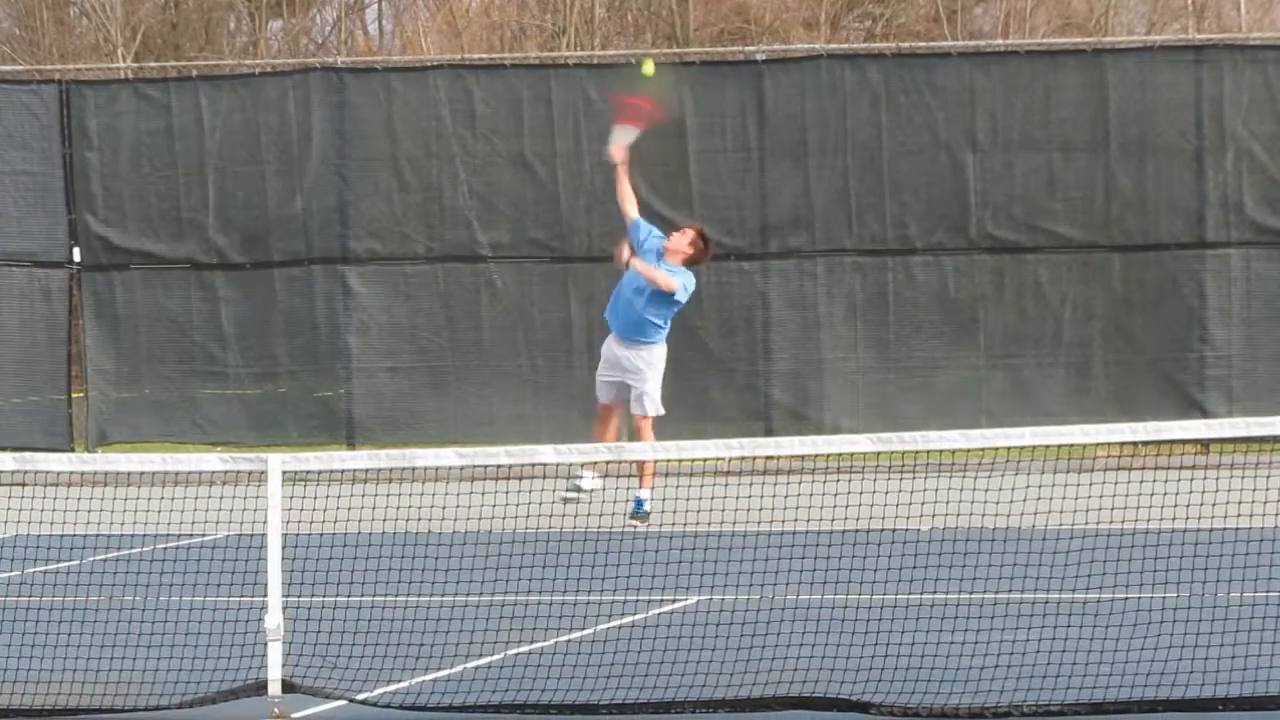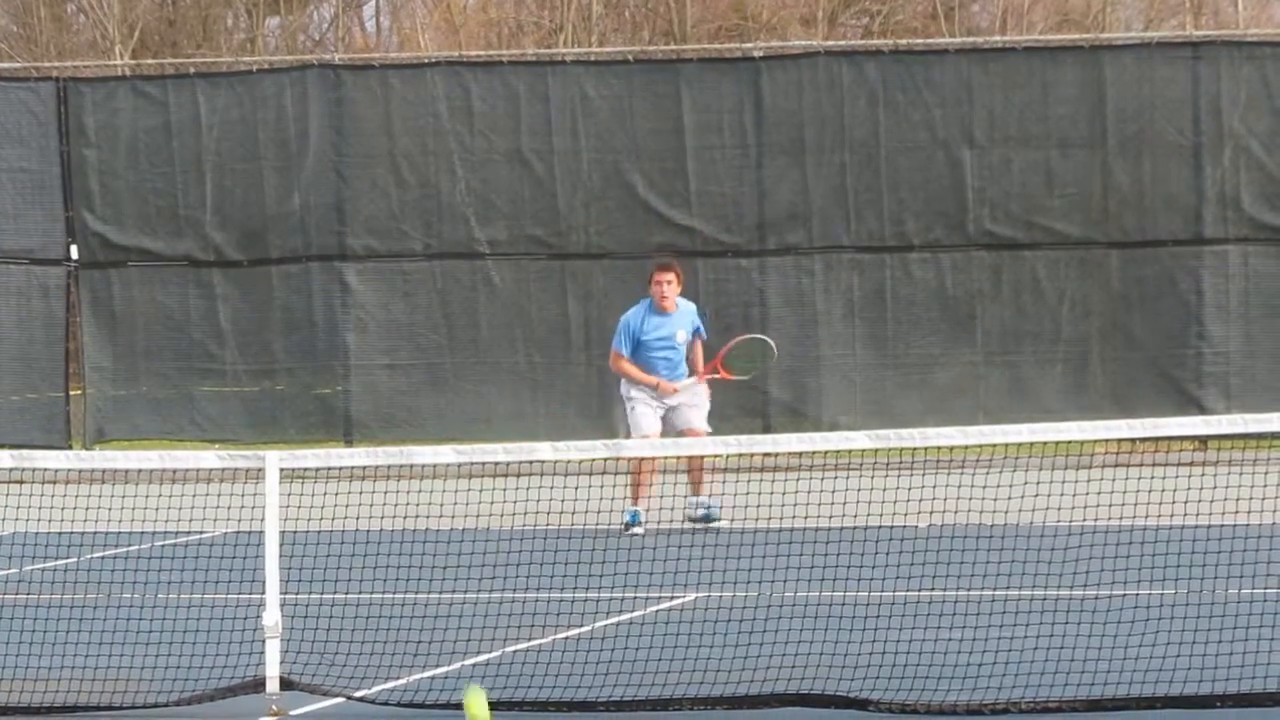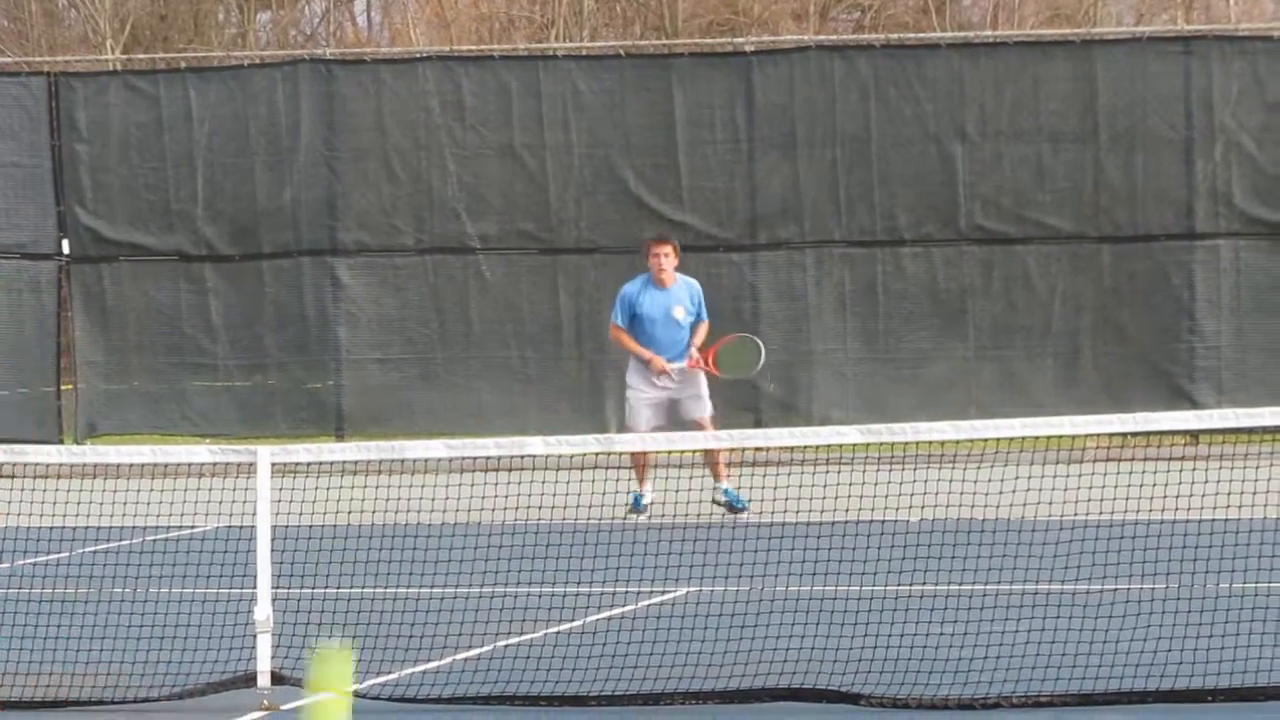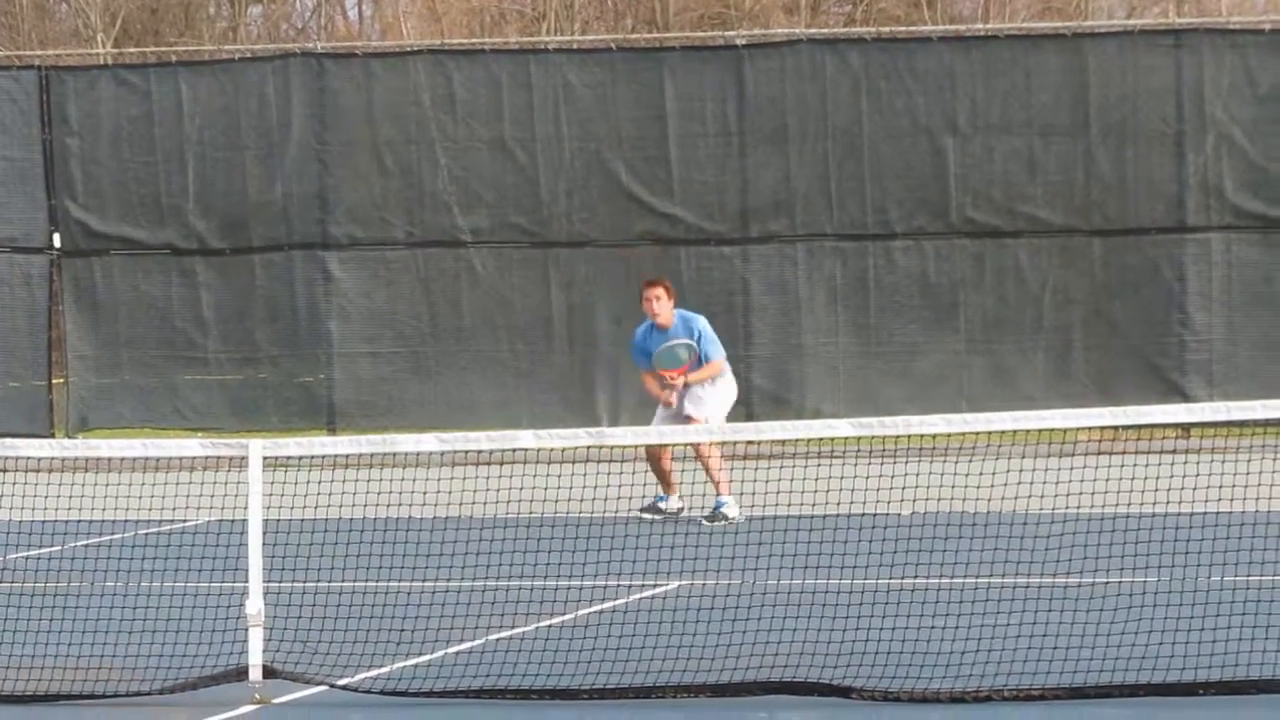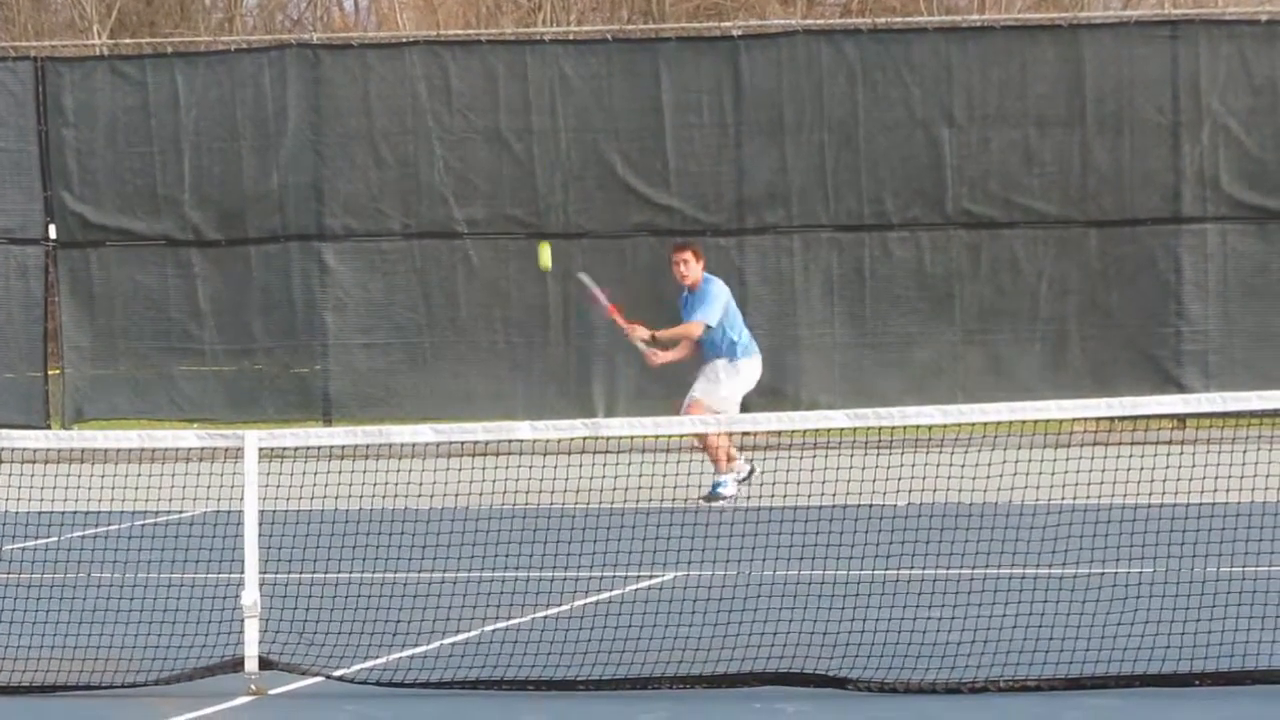
dt=0.7s
person 1, frame 1
left shoulder: (684, 279)
right shoulder: (651, 242)
left elbow: (664, 283)
right elbow: (629, 206)
left wrist: (631, 263)
right wrist: (620, 164)
left hip: (646, 353)
right hip: (616, 343)
left knee: (642, 424)
right knee: (605, 411)
left ankle: (643, 496)
right ankle: (590, 474)
person 1, frame 2
left shoulder: (689, 310)
right shoulder: (633, 318)
right elbow: (617, 362)
left wrist: (700, 376)
right wrist: (656, 383)
left hip: (681, 386)
right hip: (642, 389)
left knee: (697, 436)
left ankle: (698, 504)
right ankle: (634, 512)
person 1, frame 3
left shoulder: (692, 289)
right shoulder: (631, 292)
left elbow: (702, 323)
right elbow: (617, 332)
left wrist: (694, 347)
right wrist: (649, 358)
left hip: (685, 368)
right hip: (644, 373)
left knee: (706, 428)
right knee: (640, 435)
left ankle: (722, 490)
right ankle: (643, 490)
person 1, frame 4
left shoulder: (695, 324)
right shoulder: (642, 336)
left elbow: (717, 365)
right elbow: (648, 374)
left wrist: (684, 380)
right wrist: (661, 395)
left hip: (714, 384)
right hip: (678, 391)
right knee: (654, 447)
left ankle: (726, 502)
right ankle: (671, 499)
person 1, frame 5
left shoulder: (714, 289)
right shoulder: (687, 297)
left elbow: (694, 330)
right elbow: (691, 342)
left wrist: (652, 335)
right wrist: (663, 356)
left hip: (740, 363)
right hip: (720, 364)
left knee: (696, 415)
right knee: (689, 416)
left ankle: (725, 482)
right ankle: (737, 465)
